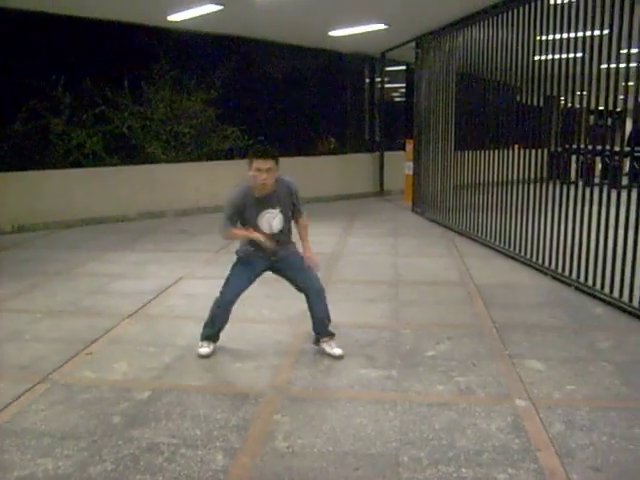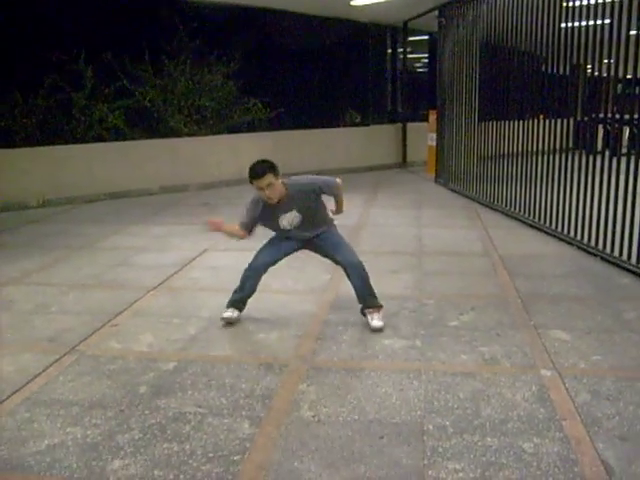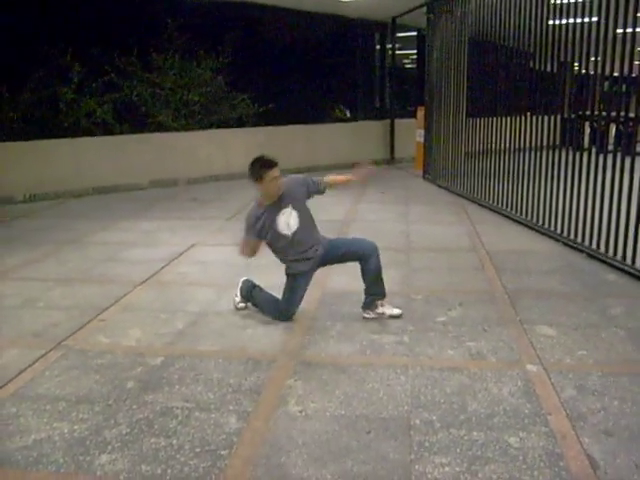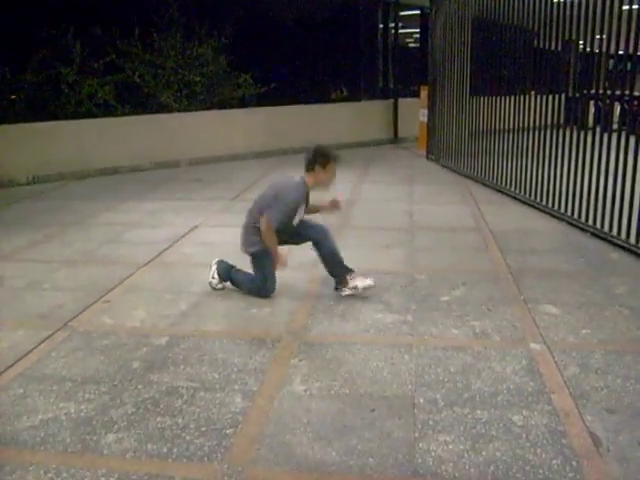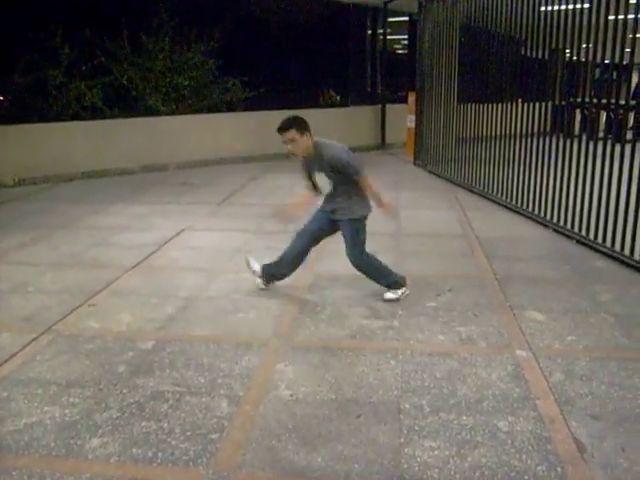
dt=1s
person 1, frame 1
left shoulder: (287, 187)
right shoulder: (238, 198)
left elbow: (300, 217)
right elbow: (228, 232)
left wrist: (307, 248)
right wrist: (254, 235)
left hip: (284, 252)
right hip: (252, 255)
left knee: (315, 288)
right knee: (227, 297)
left ankle: (323, 337)
right ankle: (209, 338)
person 1, frame 2
left shoulder: (305, 185)
right shoulder: (257, 204)
left elbow: (336, 183)
right elbow: (243, 232)
left wrist: (339, 208)
right wrist: (223, 227)
left hip: (321, 232)
right hip: (288, 237)
left knee: (353, 263)
right knee: (256, 266)
left ankle: (371, 308)
right ankle: (235, 306)
person 1, frame 3
left shoulder: (293, 185)
right shoulder: (256, 218)
left elbow: (324, 182)
right elbow: (249, 252)
left wrist: (352, 177)
right wrist: (248, 246)
left hip: (320, 246)
right hip: (300, 262)
left knee: (368, 249)
right knee: (284, 314)
left ankle: (373, 305)
right ankle: (248, 289)
person 1, frame 4
left shoulder: (302, 185)
right shoulder: (291, 194)
left elbow: (302, 209)
right elbow: (266, 226)
left wrist: (324, 208)
right wrist: (276, 254)
right hip: (257, 235)
left knee: (319, 233)
right knee: (264, 290)
left ankle: (346, 281)
right ankle: (222, 270)
person 1, frame 5
left shoulder: (332, 153)
right shoulder: (306, 159)
left elbow: (361, 177)
right elbow: (312, 191)
left wrist: (379, 201)
right wrist: (293, 207)
left hip: (354, 205)
right hip: (334, 202)
left knee: (356, 256)
right knee: (303, 238)
left ankle: (397, 285)
right ankle: (270, 274)
